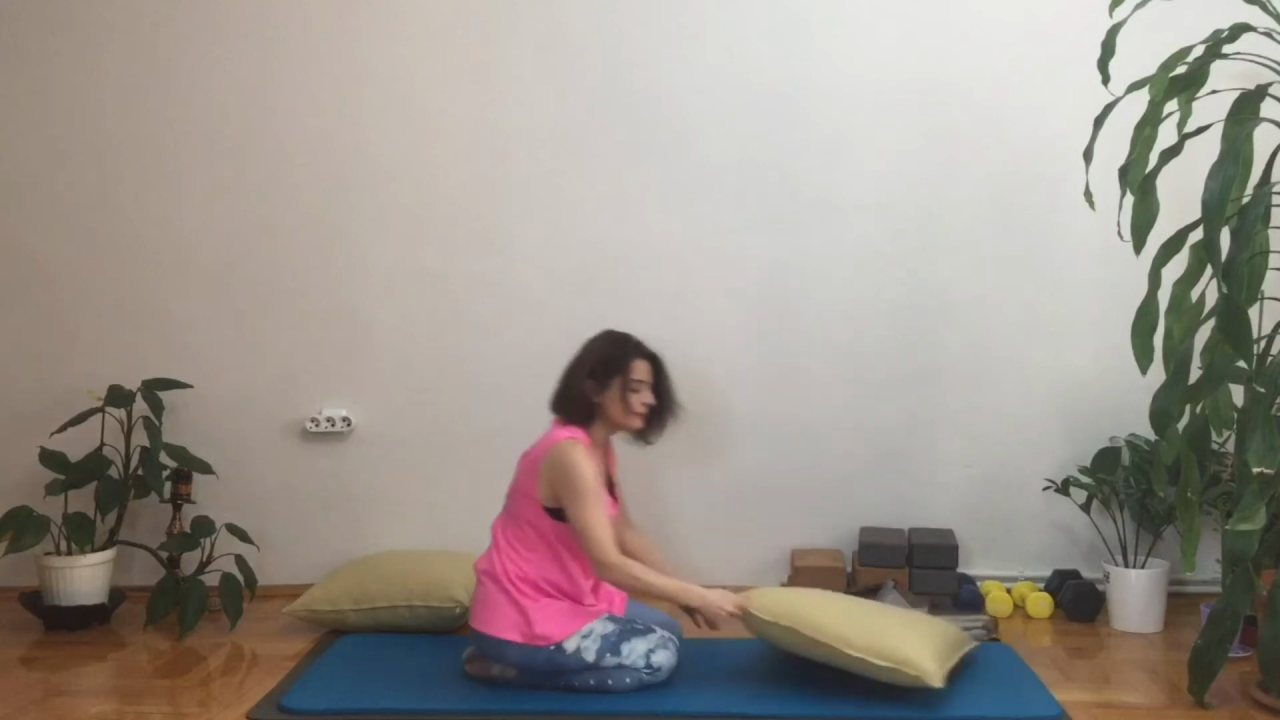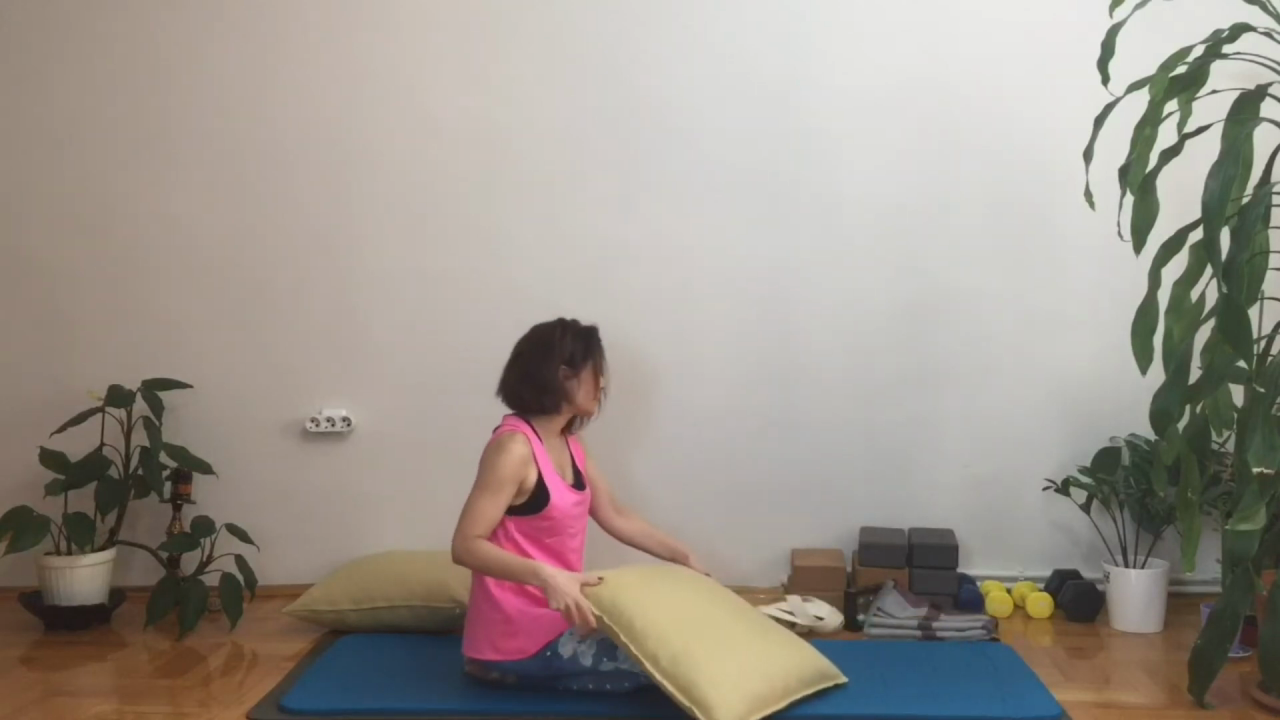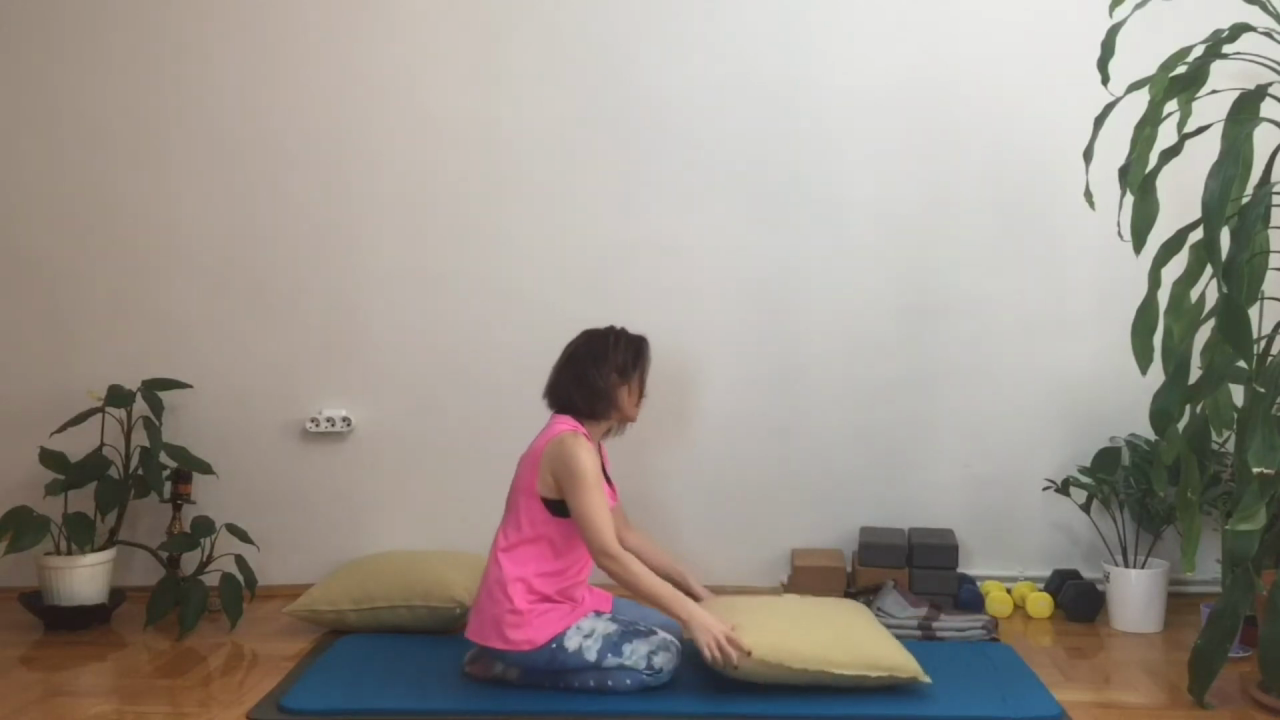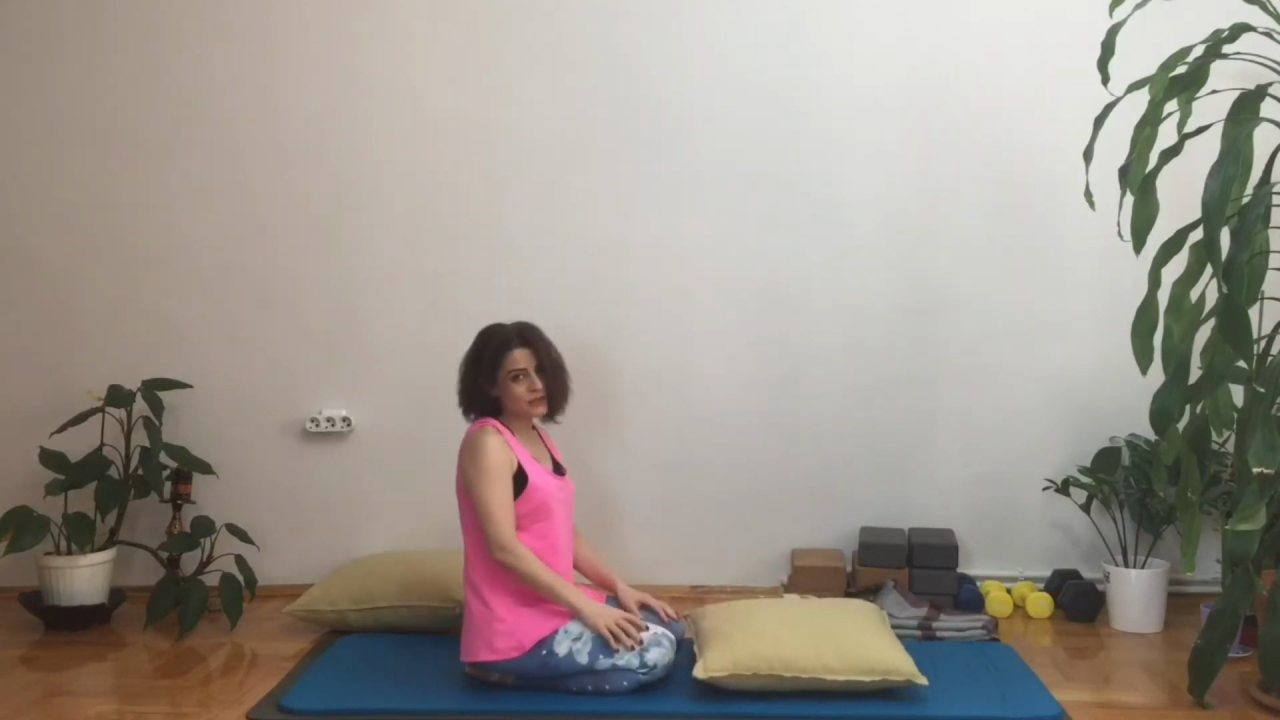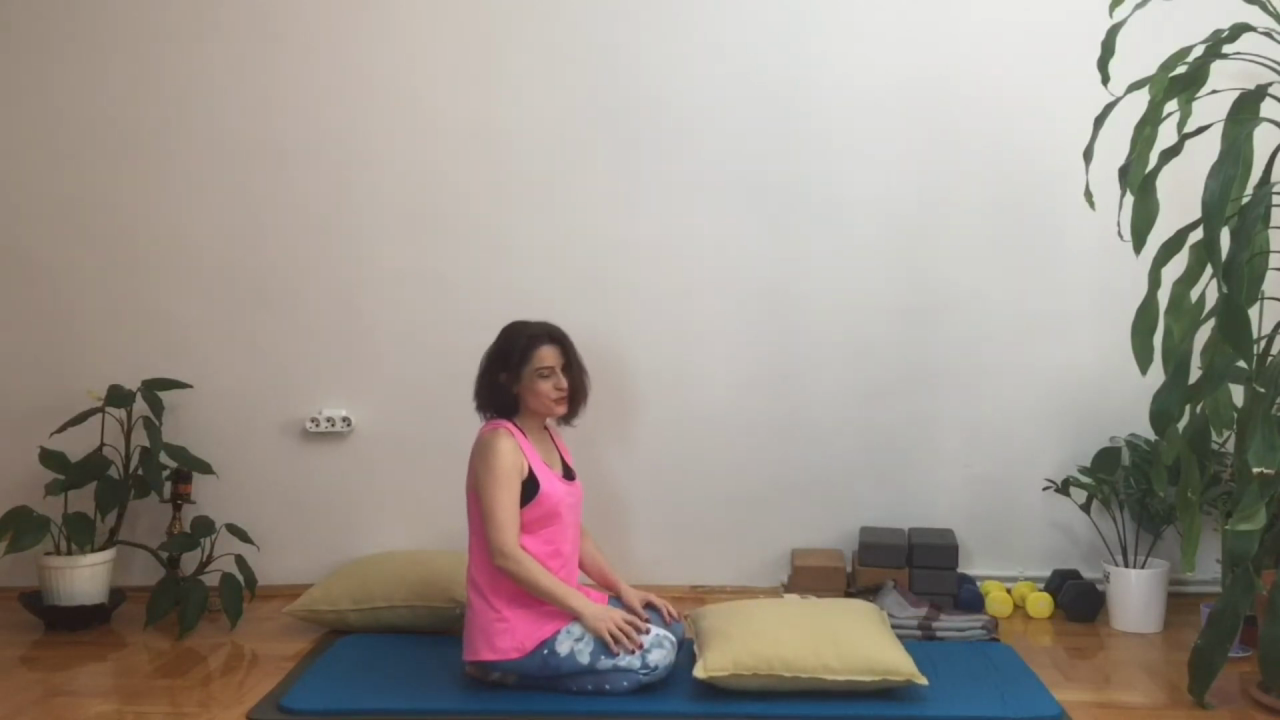
dt=1s
person 1, frame 1
left shoulder: (599, 447)
right shoulder: (570, 454)
left elbow: (624, 531)
right elbow: (609, 563)
left wrist: (688, 594)
right wrist: (701, 598)
left hip: (557, 600)
right hip: (523, 619)
left knee: (665, 632)
right knee: (658, 657)
right ankle: (512, 663)
person 1, frame 2
left shoulder: (569, 443)
right shoulder: (514, 447)
left elbow: (614, 515)
right elbow: (466, 545)
left wrist: (679, 555)
right wrist: (544, 577)
left hip: (556, 609)
right hip: (515, 630)
left ankle: (535, 665)
right ankle: (512, 669)
person 1, frame 3
left shoulder: (587, 441)
right shoulder: (572, 447)
left elbow: (625, 532)
right elbow: (610, 555)
left wrist: (692, 586)
right wrist: (693, 615)
left hip: (559, 599)
right hip: (525, 618)
left knee: (666, 628)
right knee: (659, 658)
left ankle: (525, 657)
right ankle: (510, 664)
person 1, frame 4
left shoulder: (538, 437)
right shoulder: (487, 441)
right elbow: (504, 548)
left wrist: (619, 588)
right wrist: (587, 606)
left hip: (552, 605)
right hip: (512, 626)
left knee: (669, 627)
right knee: (652, 654)
left ankle: (533, 663)
right ankle: (509, 669)
person 1, frame 5
left shoulder: (550, 436)
right shoulder: (500, 443)
right elbow: (505, 554)
left wrist: (621, 589)
right wrist: (587, 609)
left hip: (554, 606)
right hip: (513, 628)
left knee: (668, 627)
right knee: (653, 654)
left ankle: (540, 666)
right ankle: (509, 669)
